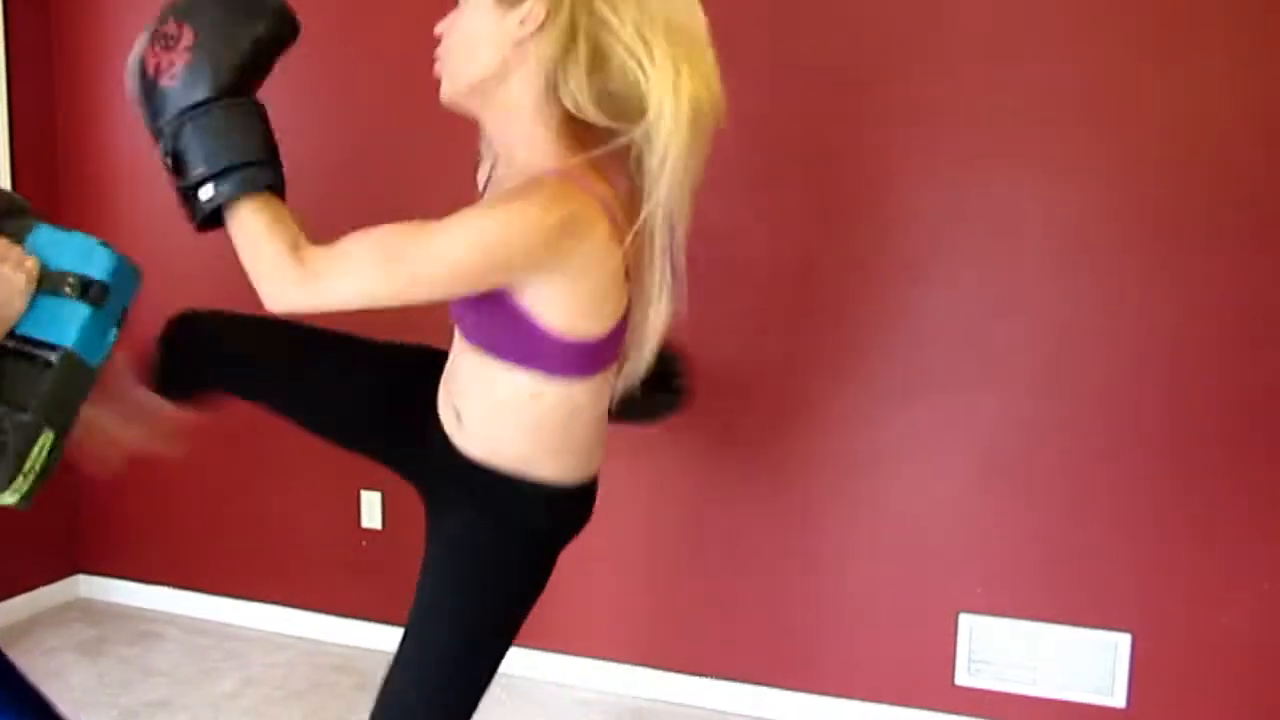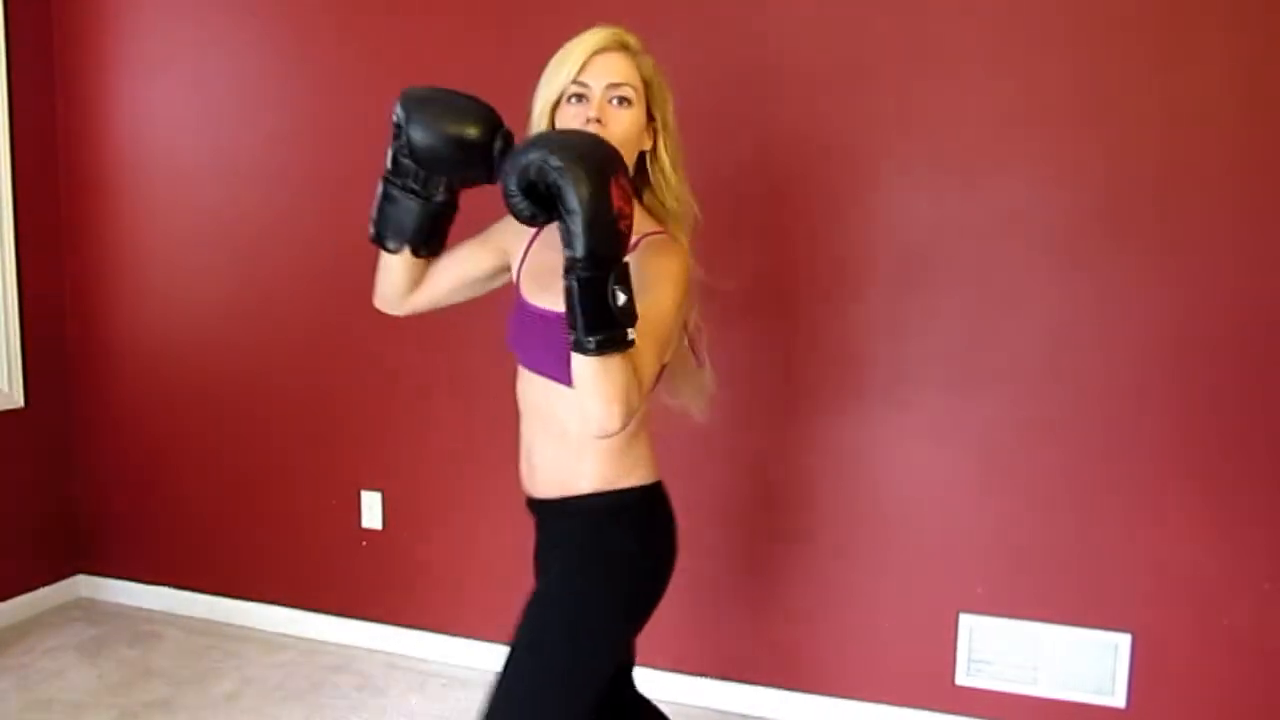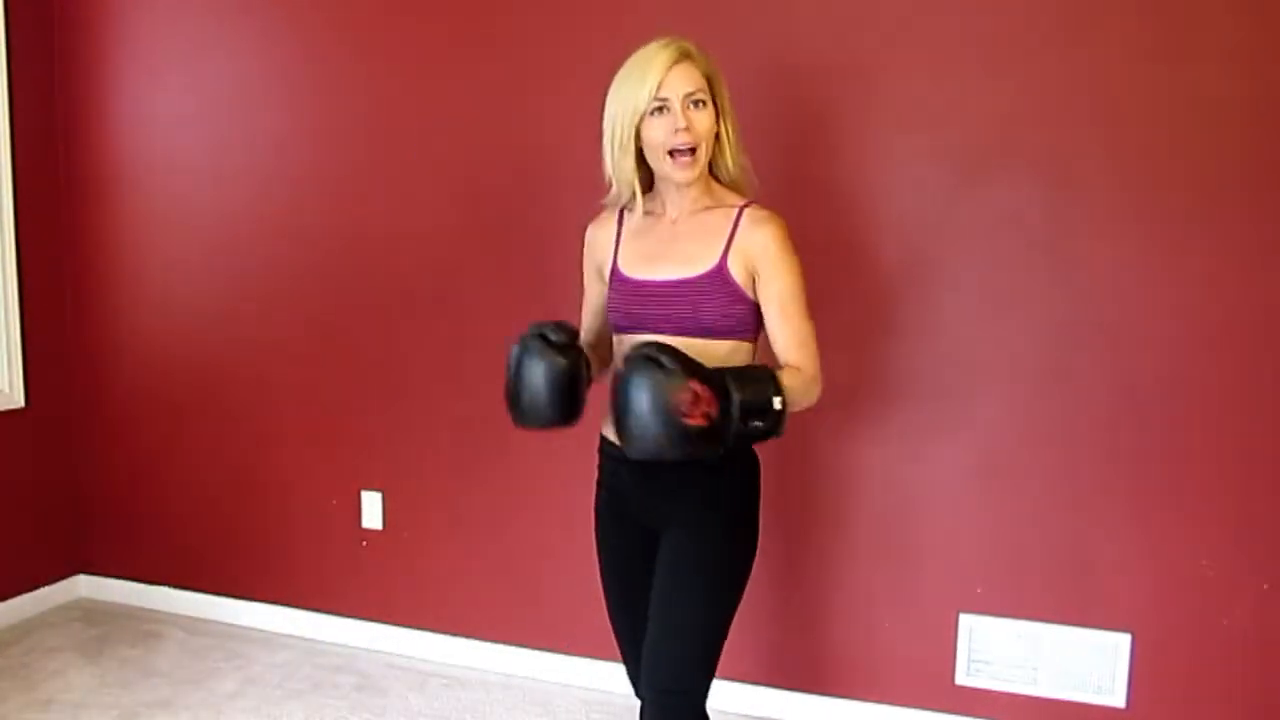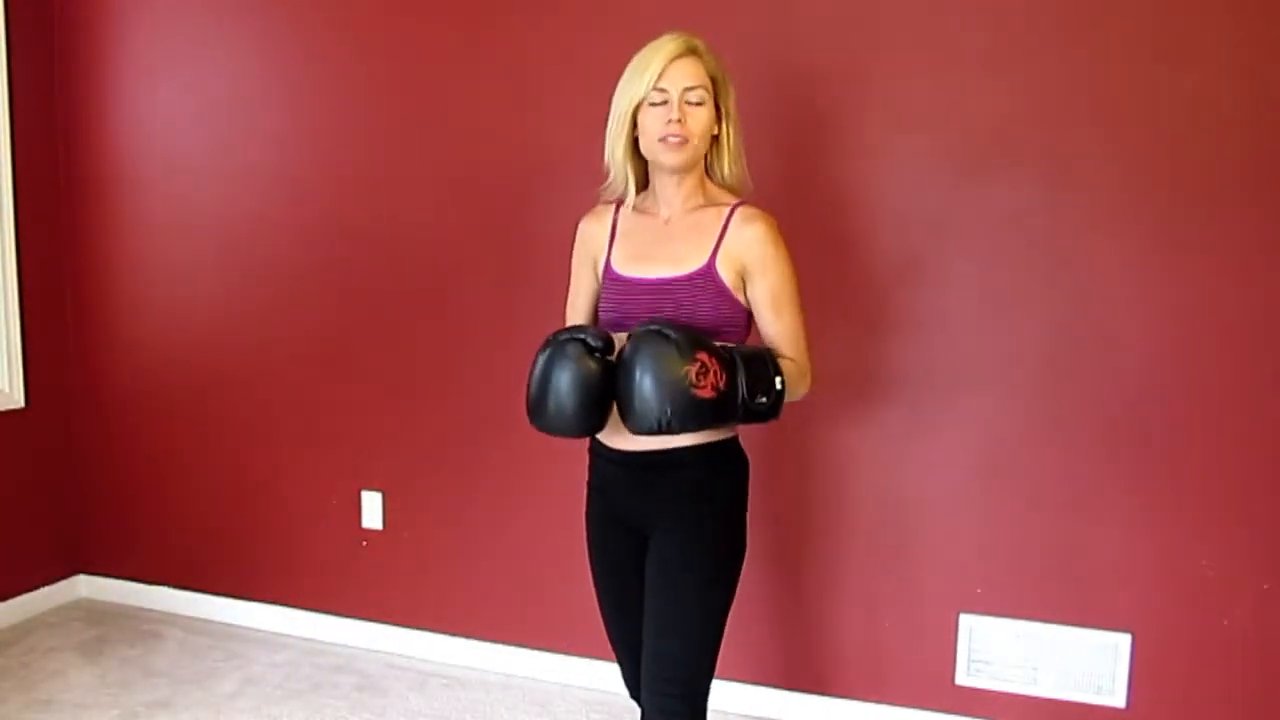
dt=0.7s
person 1, frame 1
left shoulder: (549, 213)
right shoulder: (532, 159)
left elbow: (293, 283)
left wrist: (206, 117)
left hip: (513, 501)
right hip: (445, 430)
right knee: (204, 342)
person 1, frame 2
left shoulder: (659, 258)
right shoulder: (529, 231)
left elbow: (610, 411)
right elbow: (396, 295)
left wrist: (594, 258)
right wrist: (421, 181)
left hip: (615, 532)
right hip: (561, 521)
person 1, frame 3
left shoulder: (756, 231)
right shoulder: (608, 231)
left elbow: (803, 379)
left wrist: (717, 397)
right wrist: (560, 363)
left hip: (712, 487)
right hip: (624, 481)
person 1, frame 4
left shoulder: (748, 232)
right shoulder: (600, 227)
left elbow: (795, 370)
left wrist: (721, 377)
right wrist: (573, 367)
left hip: (701, 482)
right hip: (612, 479)
